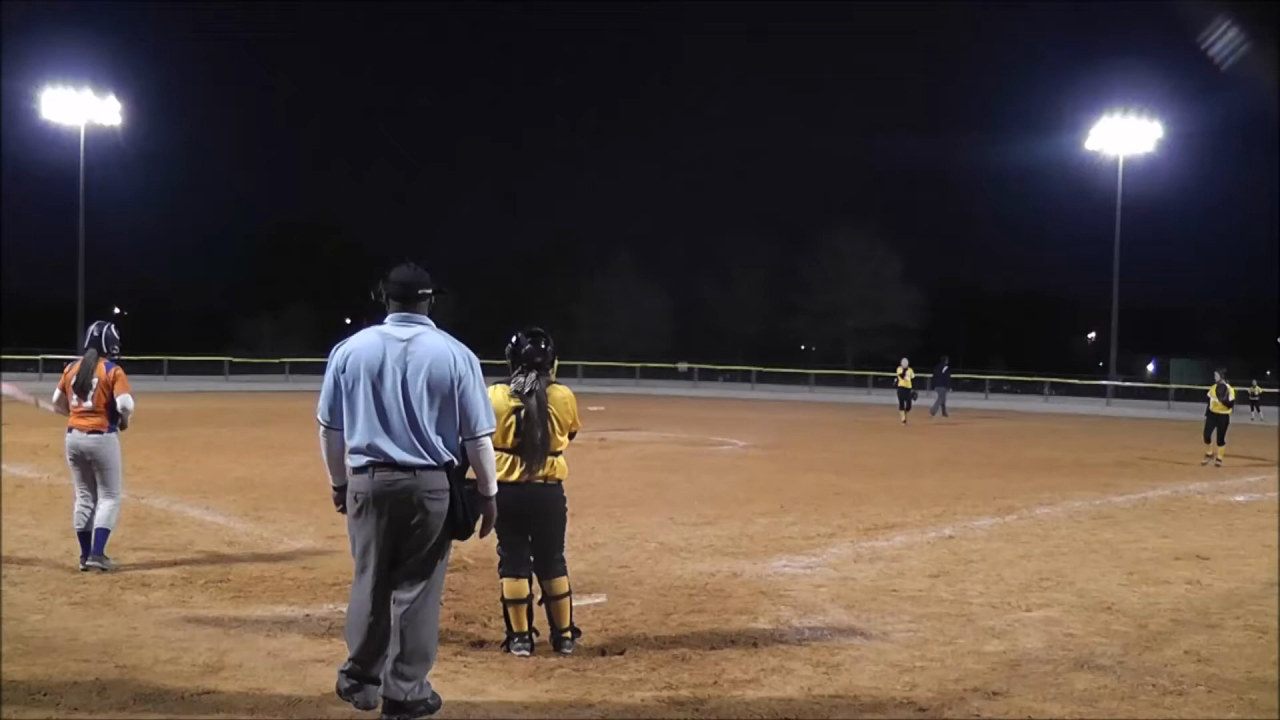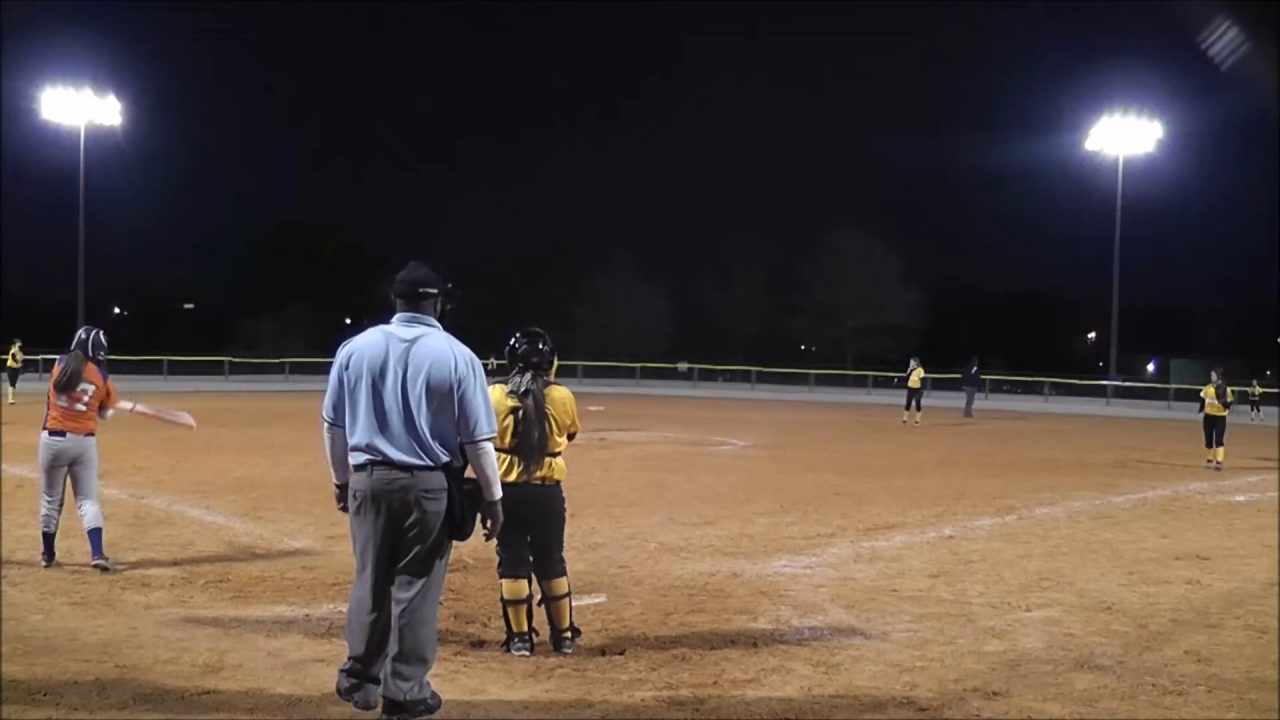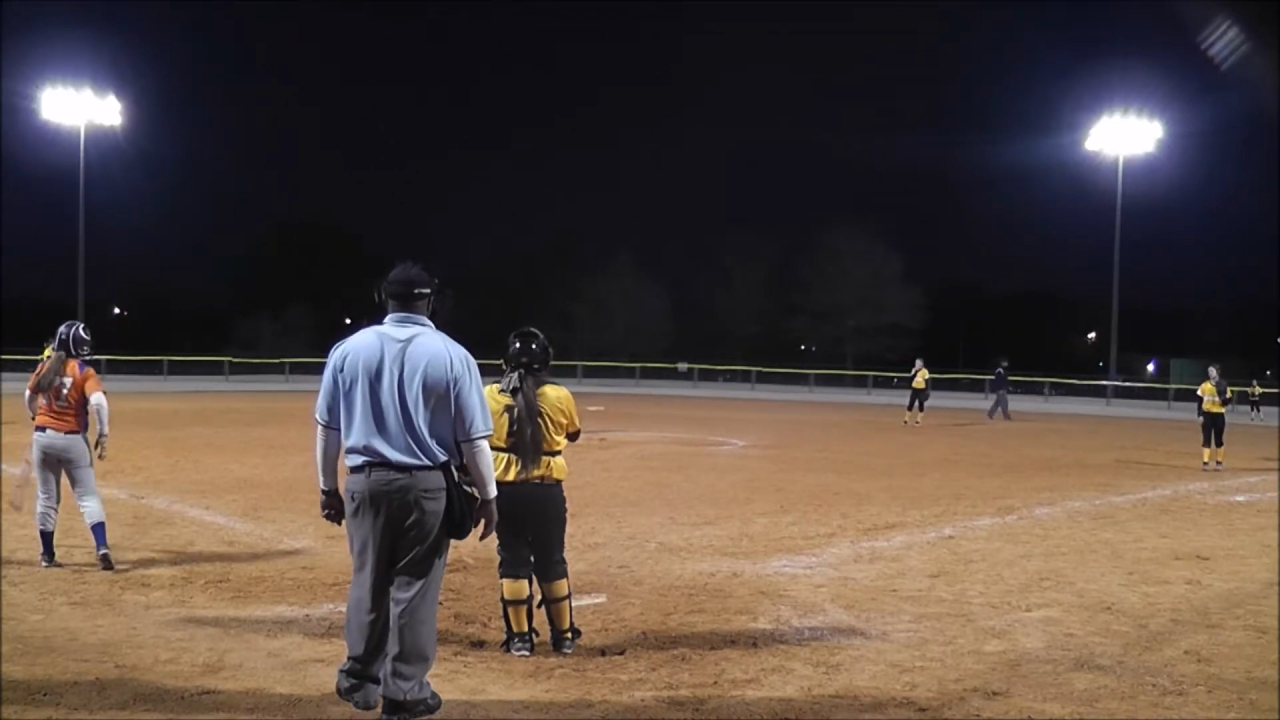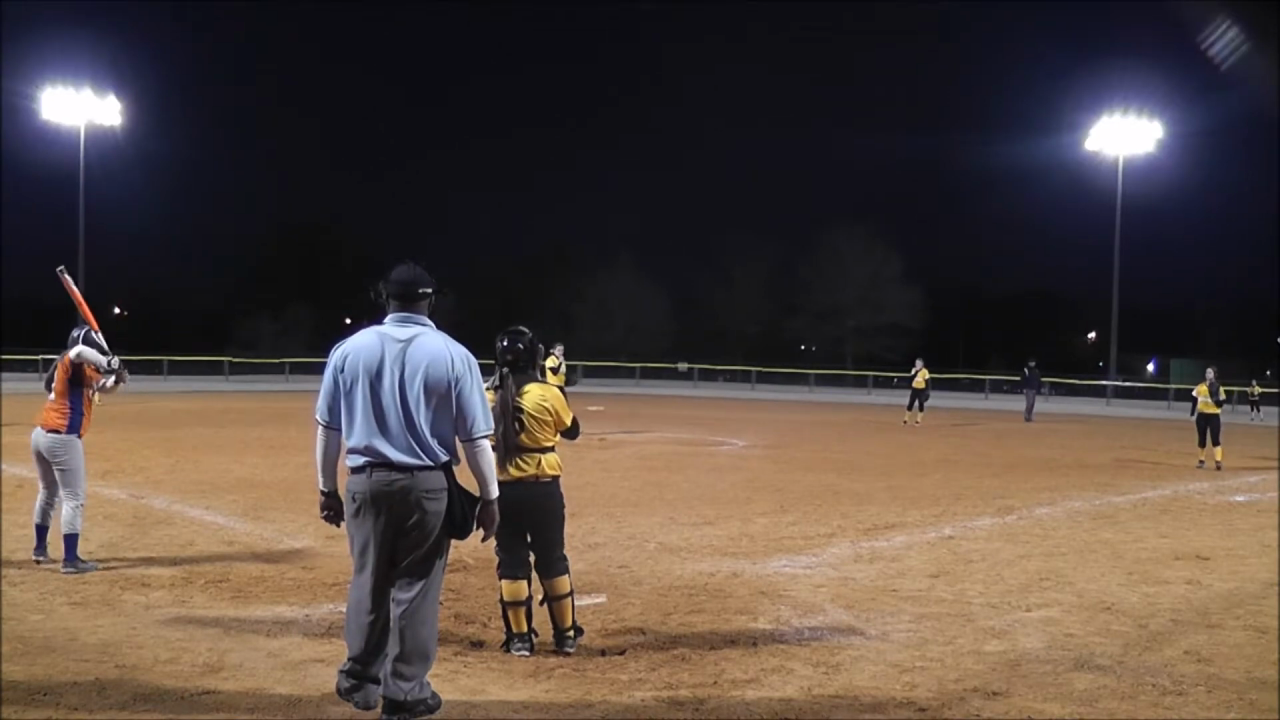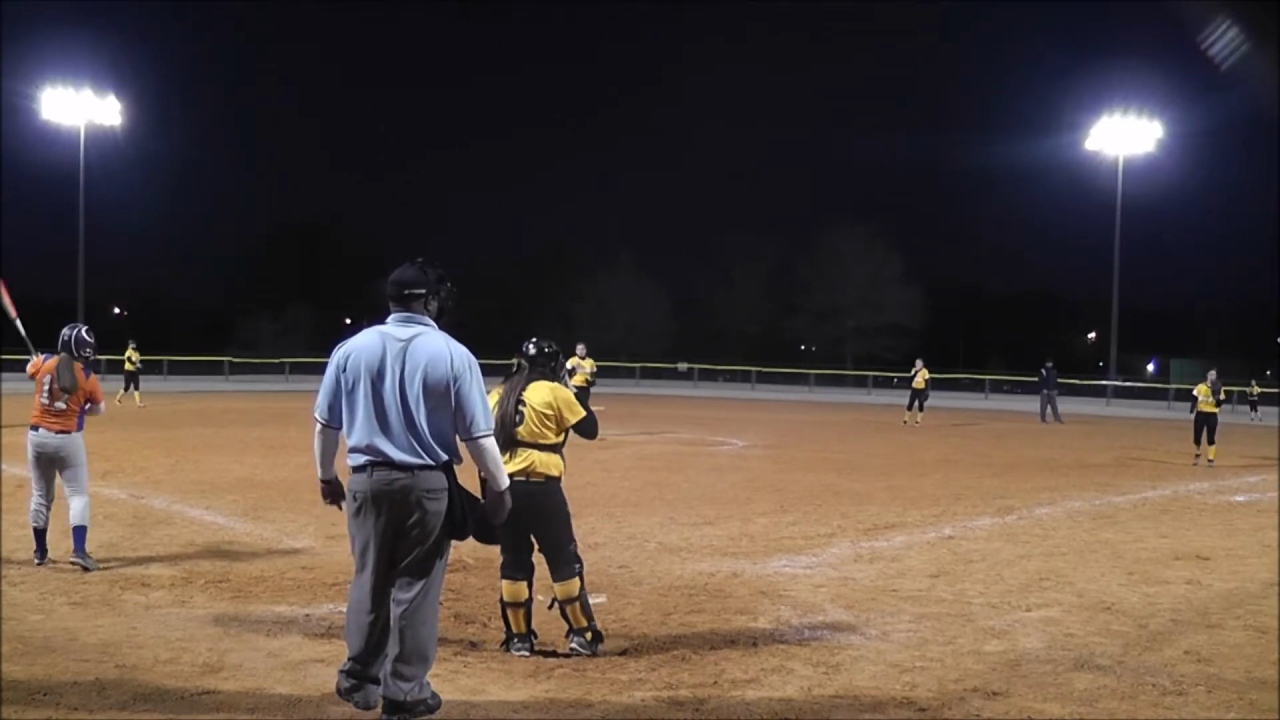
dt=1s
person 1, frame 1
left shoulder: (349, 350)
right shoulder: (454, 353)
left elbow: (330, 429)
right elbow: (477, 436)
left wrist: (339, 483)
right wrist: (487, 493)
left hip: (369, 482)
right hip: (430, 484)
left knee: (369, 583)
right knee: (417, 587)
left ankle: (361, 681)
person 1, frame 2
left shoulder: (355, 348)
right shoulder: (457, 356)
left elbow: (333, 426)
right elbow: (478, 440)
left wrist: (342, 481)
right wrist: (492, 497)
left hip: (369, 481)
right hip: (428, 485)
left knee: (370, 582)
right knee: (415, 587)
left ankle: (360, 681)
person 1, frame 3
left shoulder: (348, 349)
right shoulder: (451, 355)
left elbow: (327, 428)
right elbow: (473, 438)
left wrist: (328, 487)
right wrist: (487, 496)
left hip: (366, 482)
right hip: (426, 485)
left knee: (368, 582)
right knee: (414, 587)
left ankle: (360, 681)
person 1, frame 4
left shoulder: (349, 349)
right shoulder: (453, 354)
left elbow: (328, 428)
right elbow: (476, 438)
left wrist: (327, 488)
right wrist: (489, 497)
left hip: (367, 482)
right hip: (428, 485)
left knee: (368, 583)
right knee: (416, 587)
left ankle: (360, 681)
person 1, frame 5
left shoulder: (352, 348)
right shoulder: (453, 354)
left elbow: (325, 424)
right elbow: (479, 436)
left wrist: (326, 474)
right wrist: (500, 488)
left hip: (368, 480)
right hip: (427, 484)
left knee: (368, 583)
right knee: (416, 586)
left ankle: (360, 682)
person 2, frame 1
left shoulder: (495, 396)
right shoulder: (564, 397)
left hip: (507, 490)
right hip: (549, 491)
left knee: (514, 562)
right knee: (553, 562)
left ankle: (520, 637)
right ankle: (564, 635)
person 2, frame 2
left shoulder: (494, 395)
right shoulder: (562, 397)
right elbow: (571, 434)
left hip: (506, 490)
right hip: (547, 491)
left knee: (512, 562)
right knee: (551, 562)
left ankle: (520, 638)
right ankle: (563, 635)
person 2, frame 3
left shoulder: (491, 395)
right shoulder: (560, 396)
right elbow: (574, 434)
left hip: (505, 489)
right hip: (547, 490)
left knee: (513, 561)
right knee: (552, 562)
left ankle: (520, 638)
right ankle: (563, 635)
person 2, frame 4
left shoulder: (486, 396)
right shoulder: (547, 393)
right elbow: (572, 431)
left hip: (502, 488)
right hip: (542, 488)
left knee: (511, 561)
right knee: (552, 560)
left ankle: (519, 638)
right ankle: (566, 634)
person 2, frame 5
left shoulder: (496, 397)
right shoulder: (553, 392)
right elbow: (590, 429)
right wrist: (573, 396)
right hip: (540, 487)
left knee: (514, 562)
right knee: (563, 558)
left ankle: (519, 638)
right ankle: (582, 634)
person 3, frame 1
left shoulder: (71, 368)
right shoulder: (113, 370)
left elbow: (58, 401)
right elbow: (126, 404)
right wrist: (125, 420)
left hip: (73, 438)
right hip: (102, 439)
left knee: (84, 498)
right knee: (110, 498)
left ankle: (85, 555)
right ankle: (96, 555)
person 3, frame 2
left shoulder: (62, 362)
right shoulder: (102, 377)
right elbow: (105, 415)
left hip: (53, 439)
right hip: (84, 443)
left knee: (50, 500)
right knee: (88, 500)
left ankle: (48, 554)
right ankle: (98, 553)
person 3, frame 3
left shoulder: (45, 366)
right shoulder: (84, 371)
left elbow: (29, 397)
right elbow: (99, 402)
left wrist: (35, 416)
right wrist: (103, 434)
left hip: (42, 436)
right hip: (73, 439)
left knee: (47, 498)
right knee: (88, 497)
left ankle: (48, 555)
right ankle: (101, 546)
person 3, frame 4
left shoulder: (77, 368)
right shoulder: (73, 361)
left elbow: (102, 386)
right elbow: (79, 351)
left wrist: (116, 378)
right wrist: (108, 363)
left hip: (41, 435)
right hip: (62, 440)
left knee: (48, 493)
right knee: (72, 499)
left ankle: (40, 549)
right ankle: (70, 559)
person 3, frame 5
left shoulder: (45, 363)
right shoulder: (87, 377)
left elbow: (31, 369)
right elbow: (98, 408)
left hip: (36, 435)
right hip: (67, 439)
left knee: (40, 496)
right knee: (78, 494)
left ankle: (40, 552)
right ankle: (79, 551)
